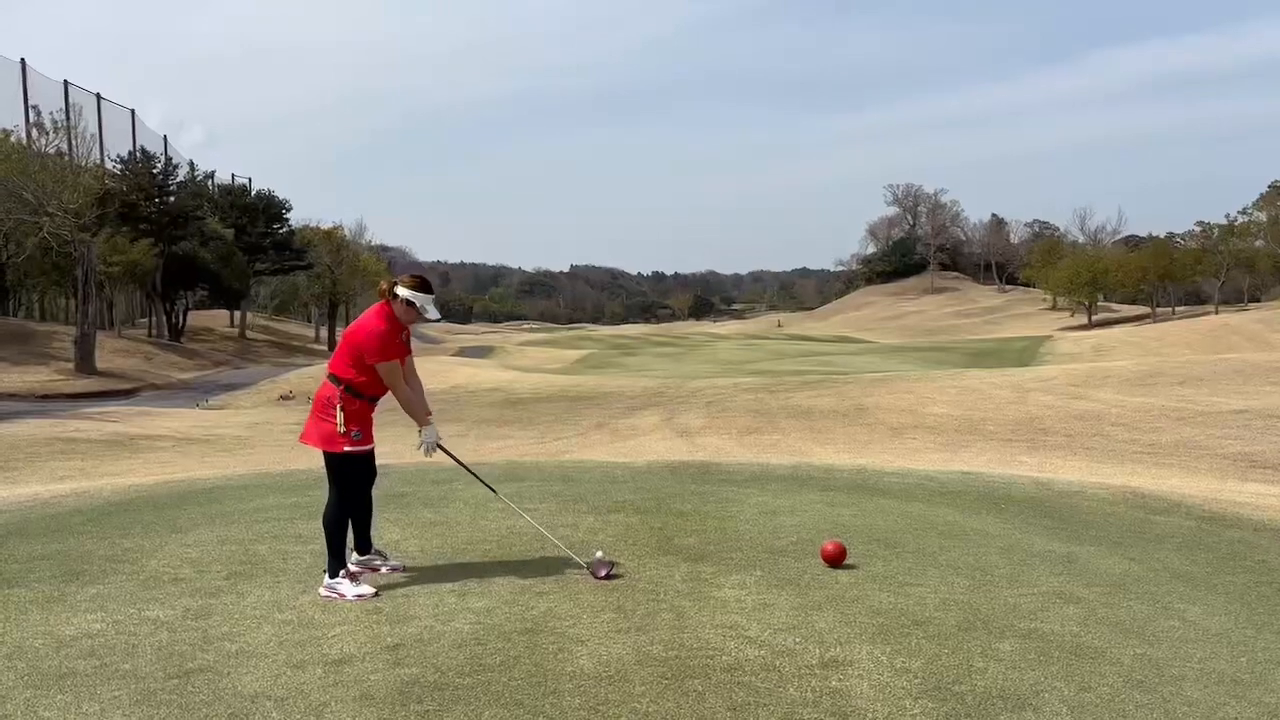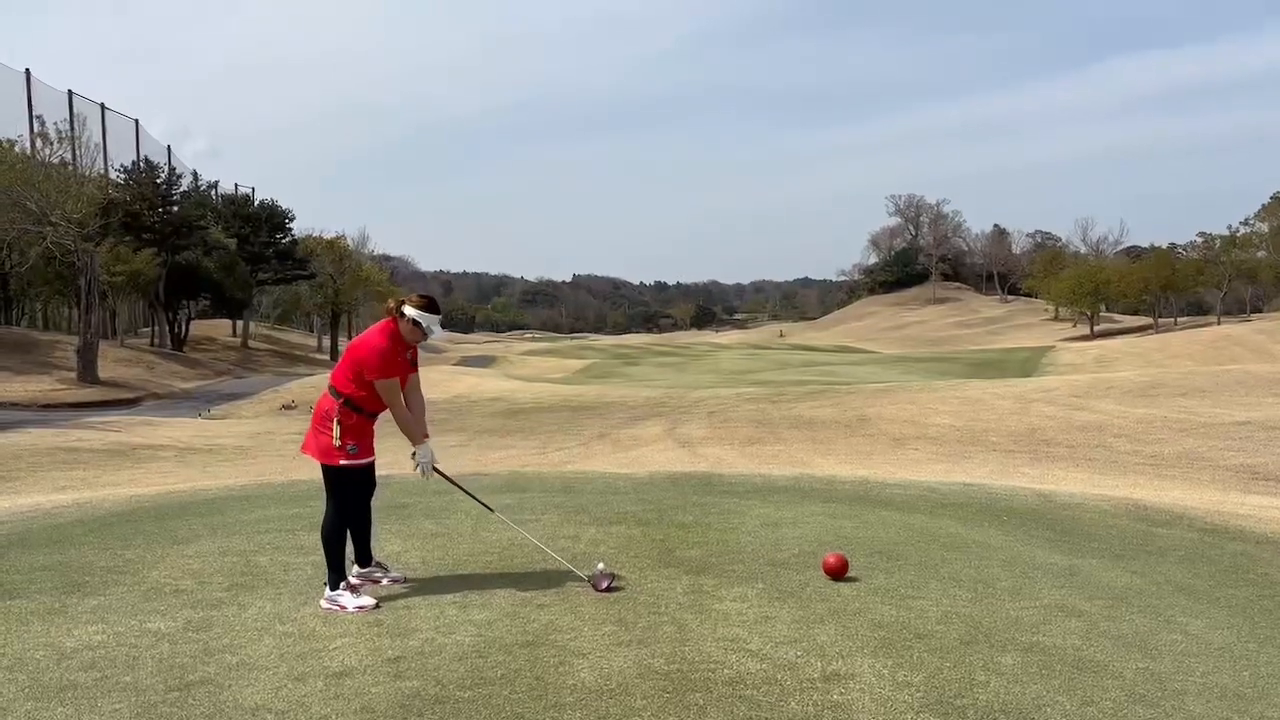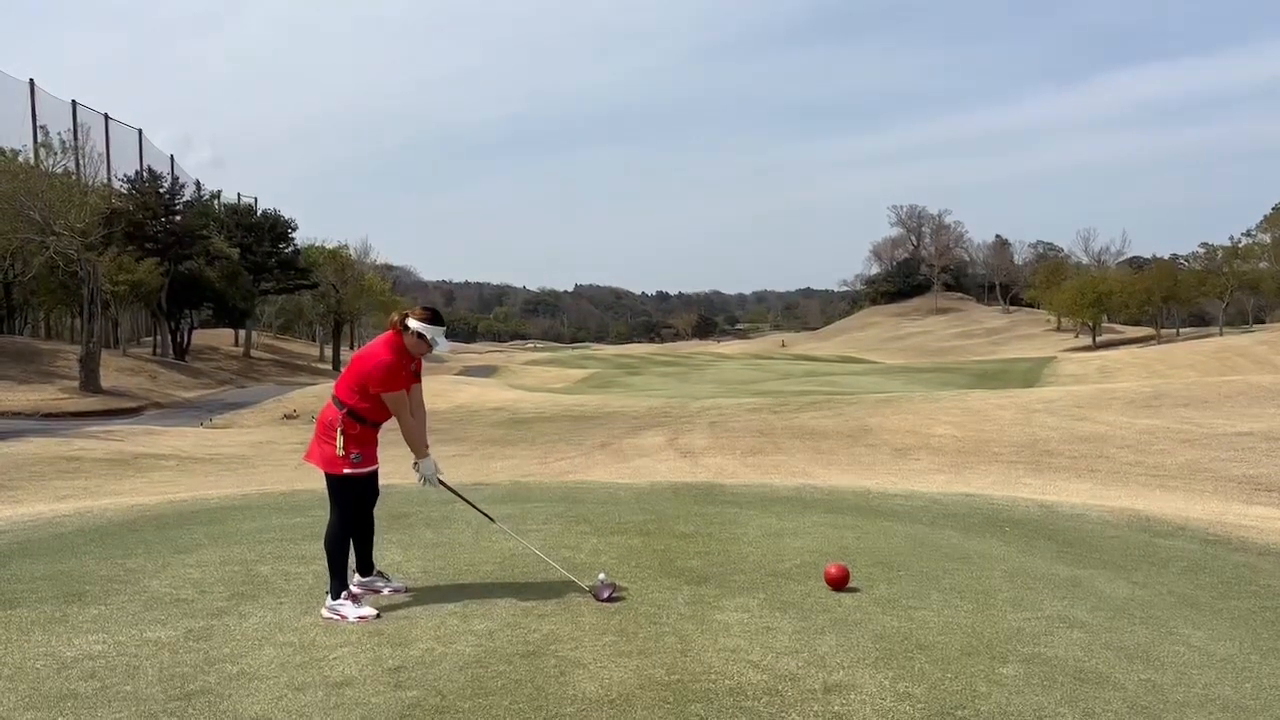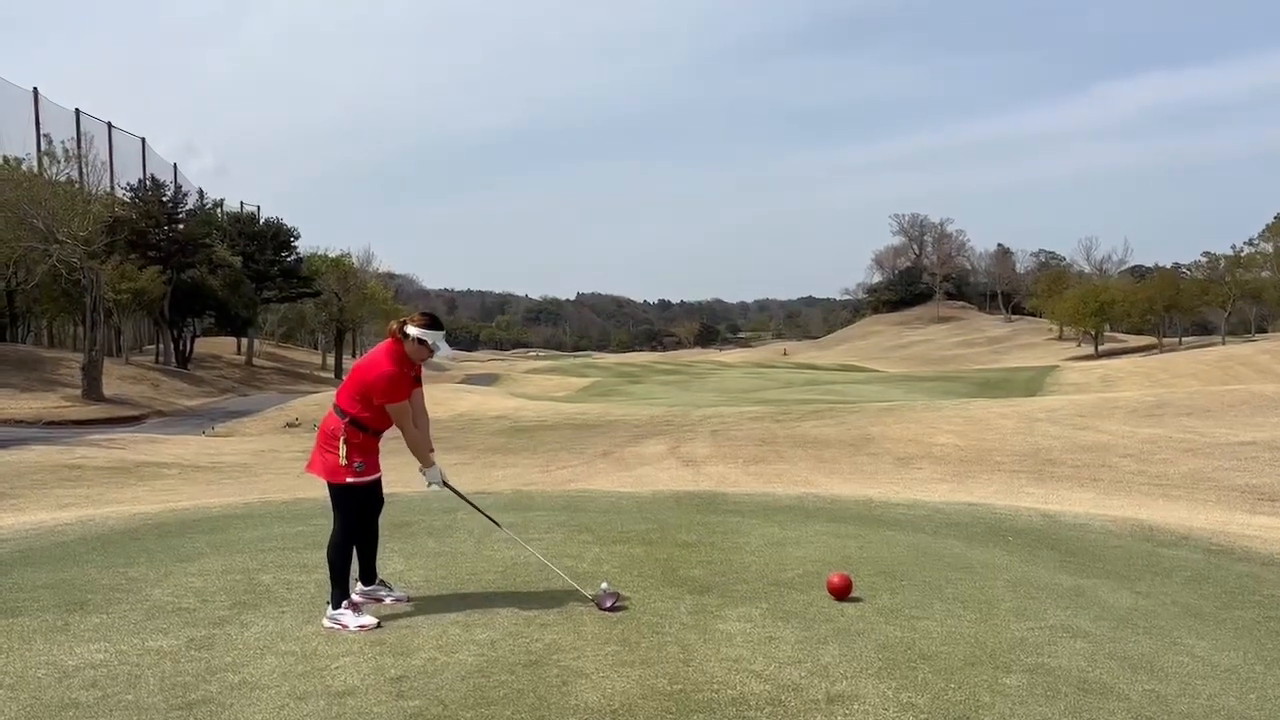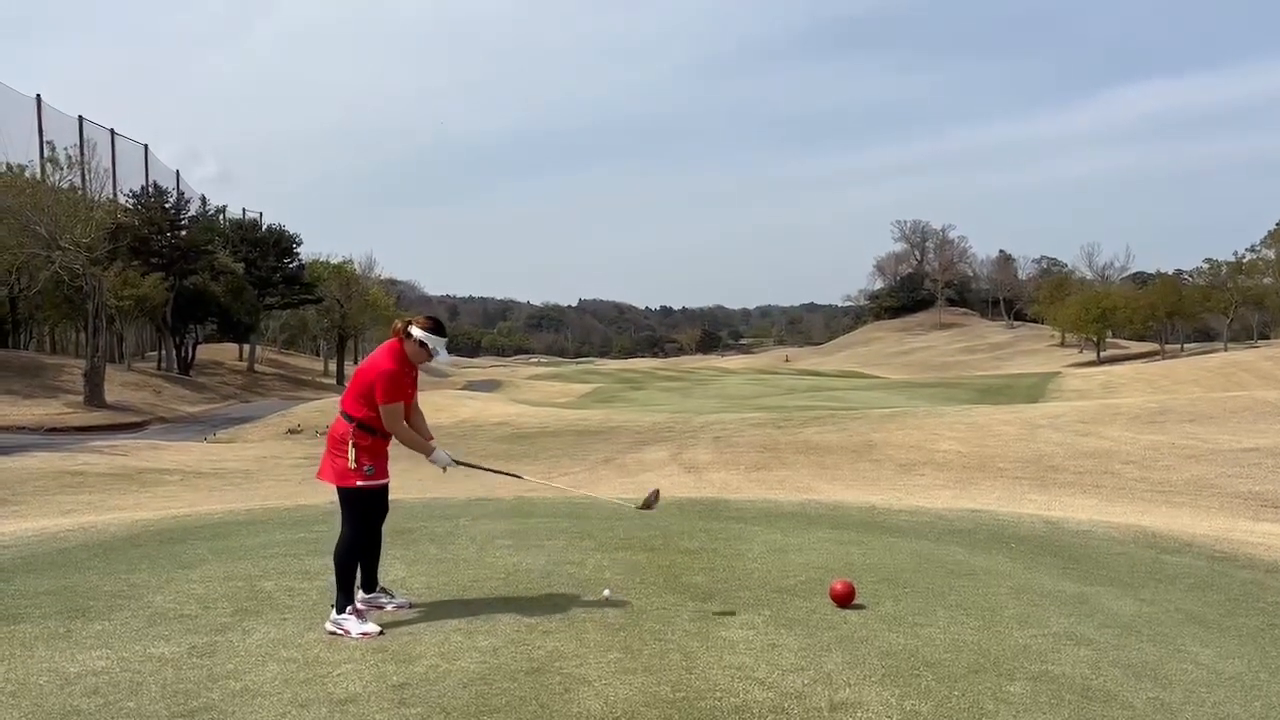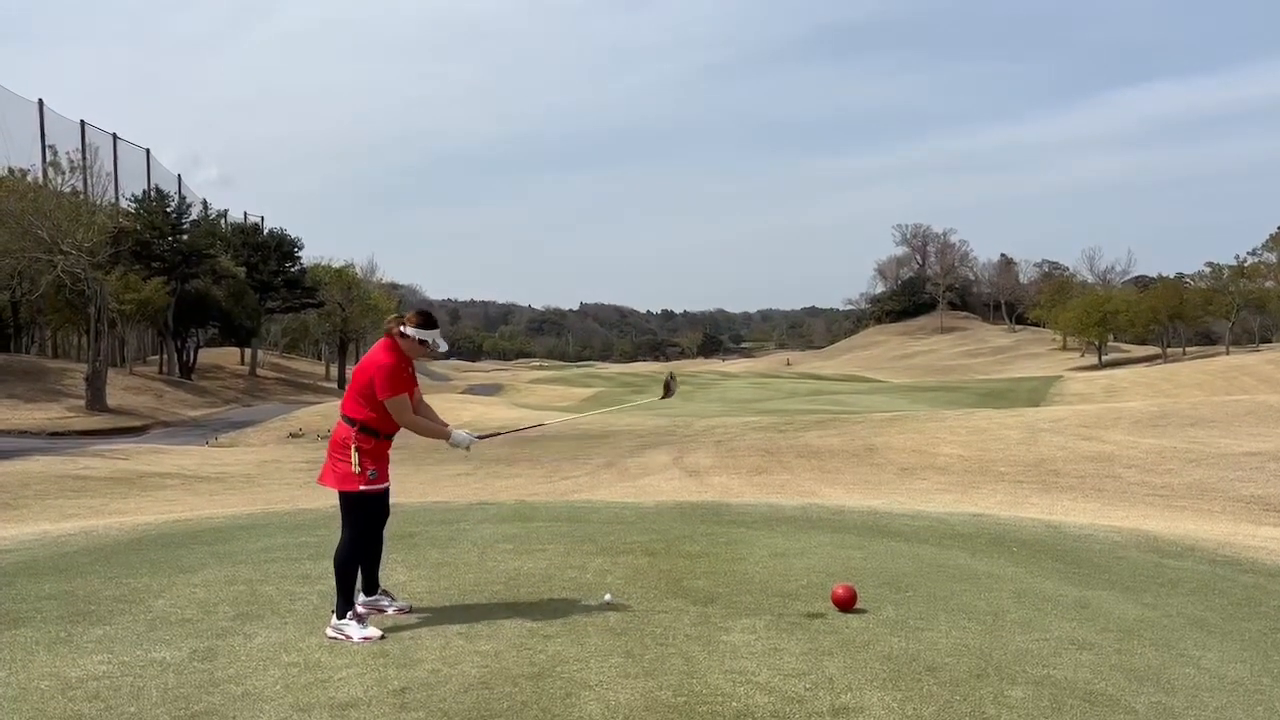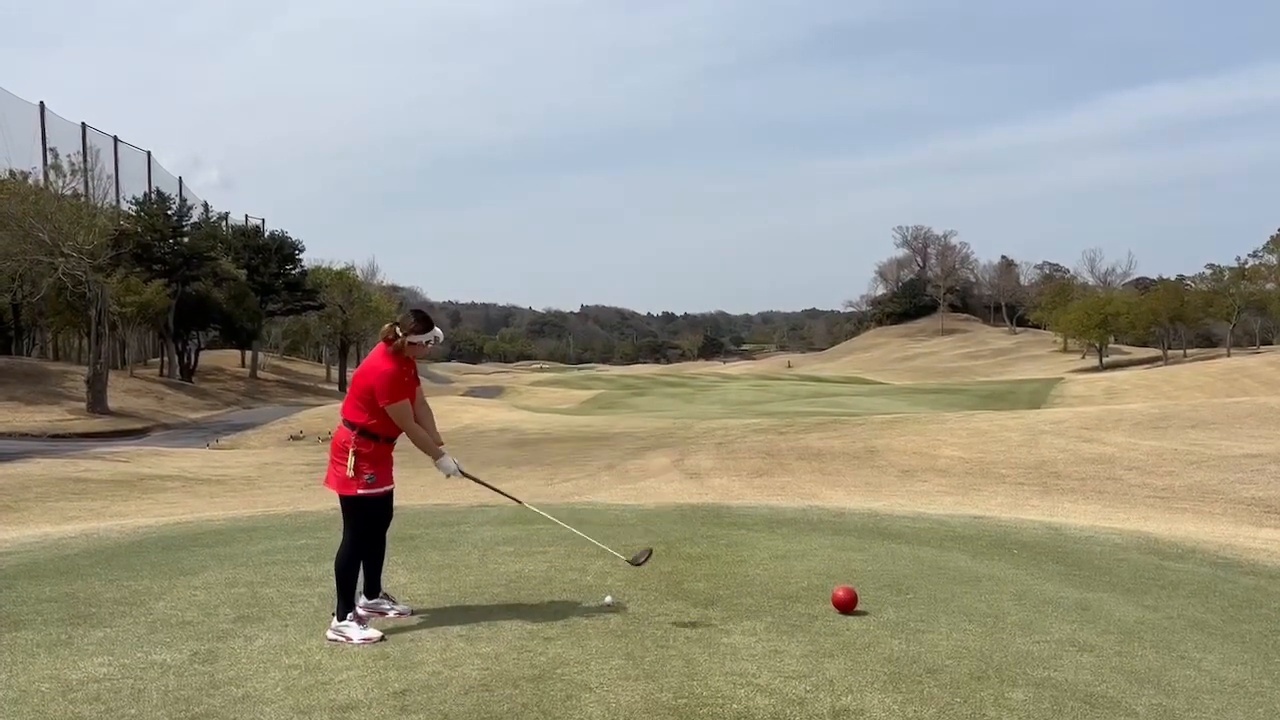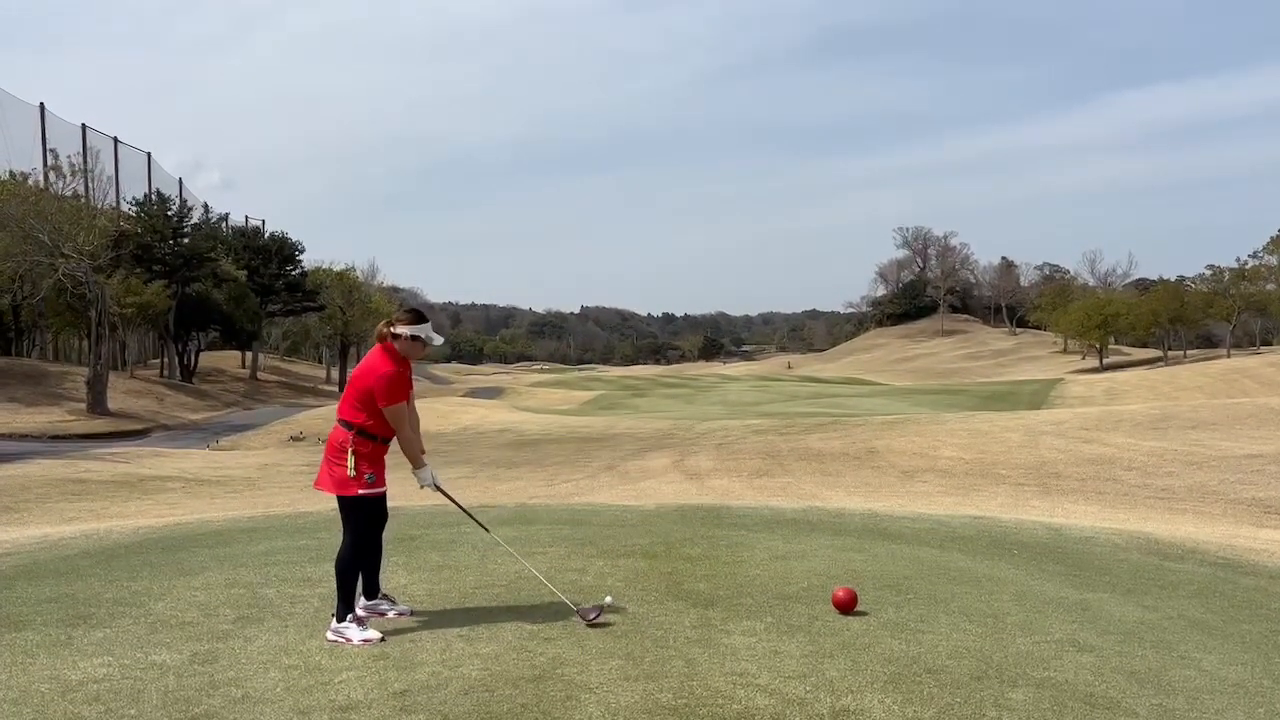
dt=0.4s
person 1, frame 1
left shoulder: (398, 325)
right shoulder: (376, 330)
left elbow: (411, 378)
right elbow: (398, 388)
left wrist: (428, 420)
right wrist: (425, 425)
left hip: (356, 410)
right hip: (339, 411)
left knee: (363, 482)
right knee: (343, 490)
left ankle: (363, 554)
right ankle: (335, 576)
person 1, frame 2
left shoulder: (406, 343)
right shoulder: (379, 346)
left elbow: (414, 395)
right elbow: (396, 407)
left wrist: (424, 441)
right wrist: (419, 445)
left hip: (358, 424)
right hip: (338, 424)
left knee: (362, 495)
right knee: (341, 503)
left ankle: (364, 566)
right ankle: (335, 588)
person 1, frame 3
left shoulder: (410, 353)
right shoulder: (384, 359)
left elbow: (417, 407)
right elbow: (404, 417)
left wrist: (424, 453)
right wrist: (423, 458)
left hip: (362, 432)
right hip: (342, 433)
left knee: (365, 502)
right knee: (344, 511)
left ankle: (365, 574)
right ankle: (336, 597)
person 1, frame 4
left shoulder: (408, 359)
right shoulder: (386, 370)
left elbow: (419, 412)
right elbow: (406, 427)
left wrist: (430, 457)
right wrist: (428, 465)
left hip: (363, 439)
right hip: (344, 442)
left knee: (370, 512)
right knee: (348, 521)
left ankle: (368, 583)
right ankle: (338, 607)
person 1, frame 5
left shoulder: (407, 361)
right shoulder: (387, 368)
left elbow: (412, 410)
right elbow: (395, 426)
left wrist: (433, 445)
right wrist: (430, 453)
left hip: (370, 445)
right hip: (353, 446)
left knee: (375, 518)
right knee: (355, 526)
left ankle: (369, 591)
right ankle: (342, 612)
person 1, frame 6
left shoulder: (402, 358)
right shoulder: (385, 364)
left elbow: (418, 404)
right elbow: (406, 419)
left wrist: (450, 430)
right wrist: (449, 436)
left hip: (372, 449)
right hip: (355, 450)
left knee: (375, 522)
right knee: (356, 530)
left ankle: (370, 594)
right ankle: (342, 618)
person 1, frame 7
left shoulder: (403, 359)
right shoulder: (385, 370)
left elbow: (420, 407)
right elbow: (408, 425)
left wrist: (440, 447)
right wrist: (439, 456)
left hip: (376, 451)
right hip: (357, 453)
left knee: (379, 524)
right knee: (357, 533)
left ankle: (372, 597)
right ankle: (343, 619)
person 1, frame 8
left shoulder: (398, 359)
right shoulder: (385, 372)
left elbow: (411, 412)
right elbow: (402, 429)
left wrist: (422, 458)
right wrist: (420, 468)
left hip: (367, 452)
right hip: (353, 454)
left knee: (375, 525)
right knee: (356, 534)
left ankle: (370, 598)
right ankle: (342, 619)
